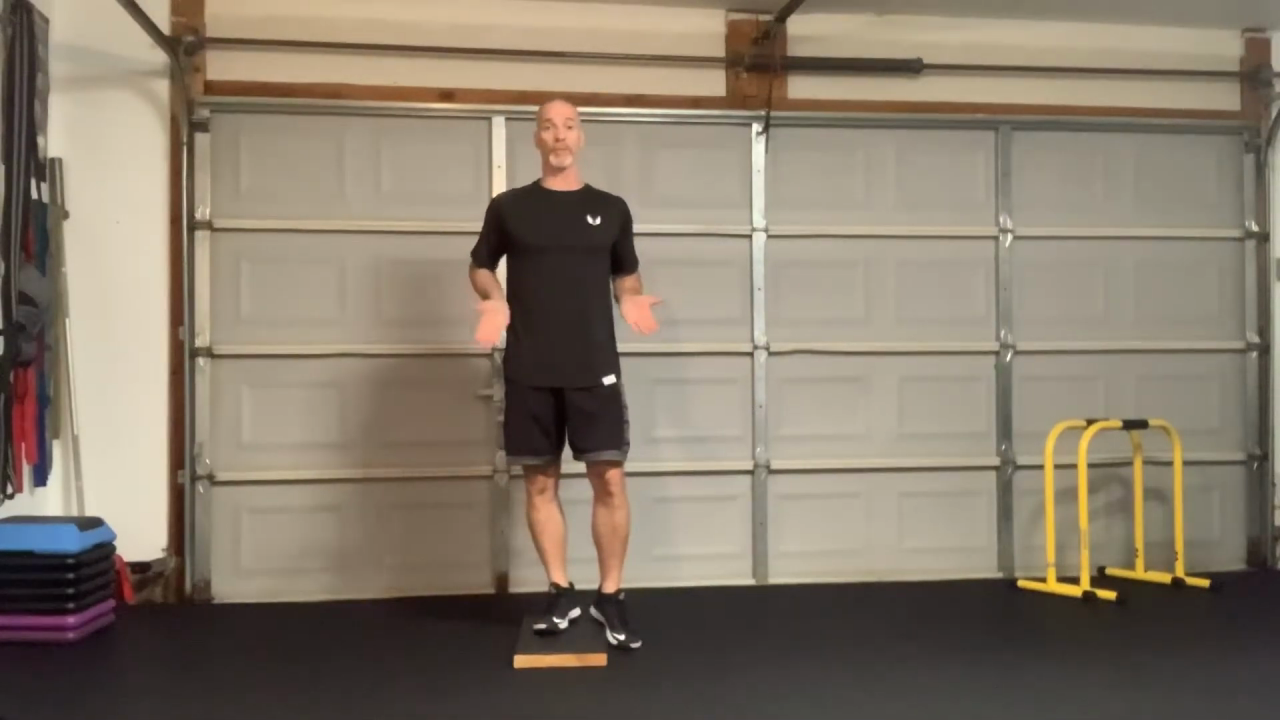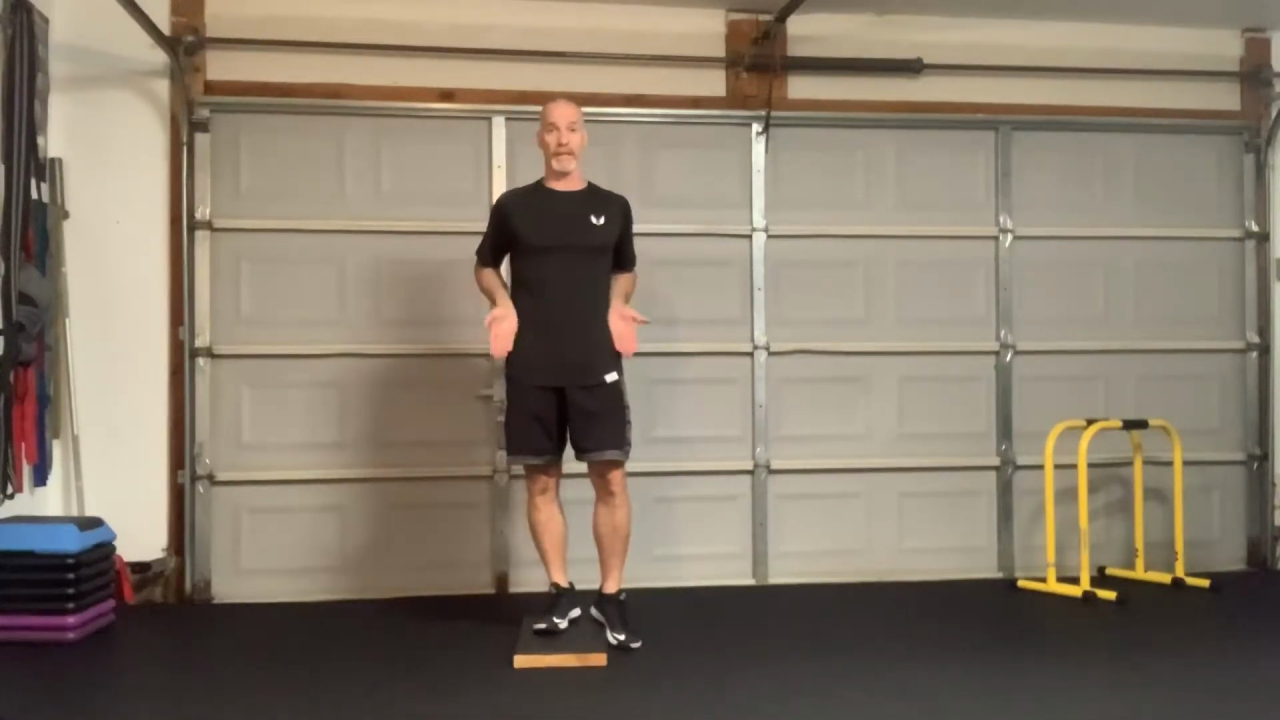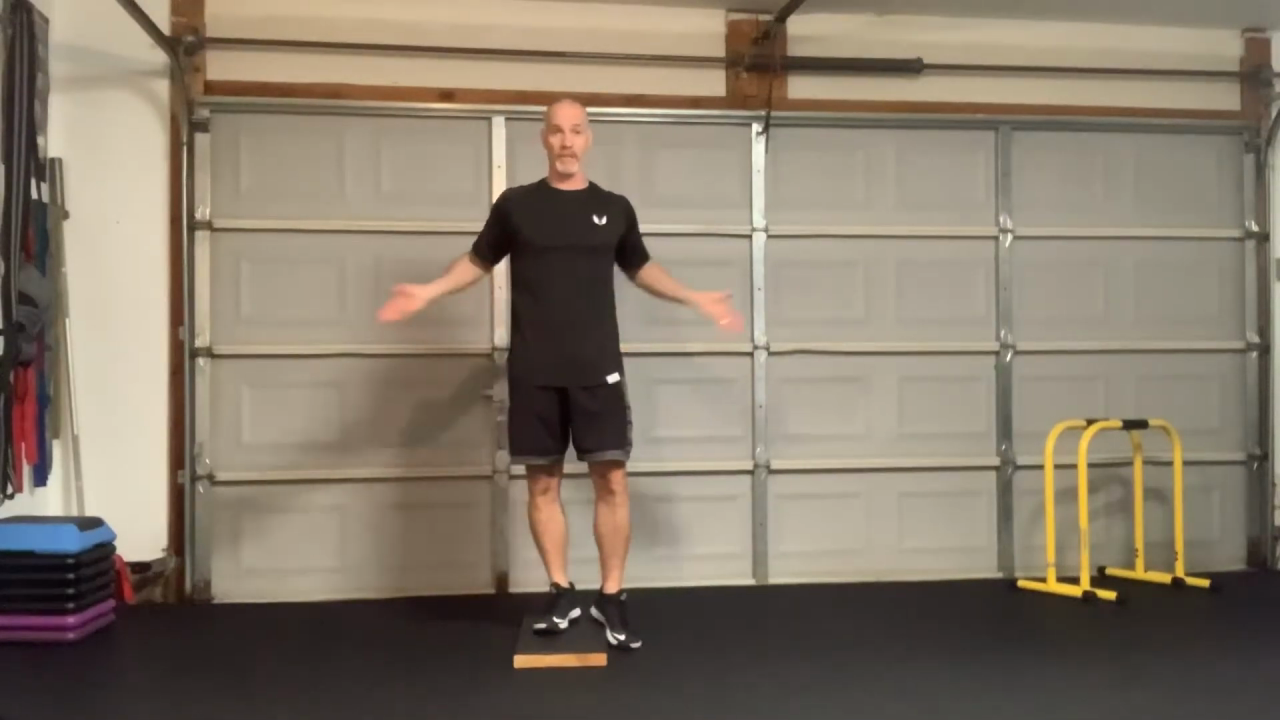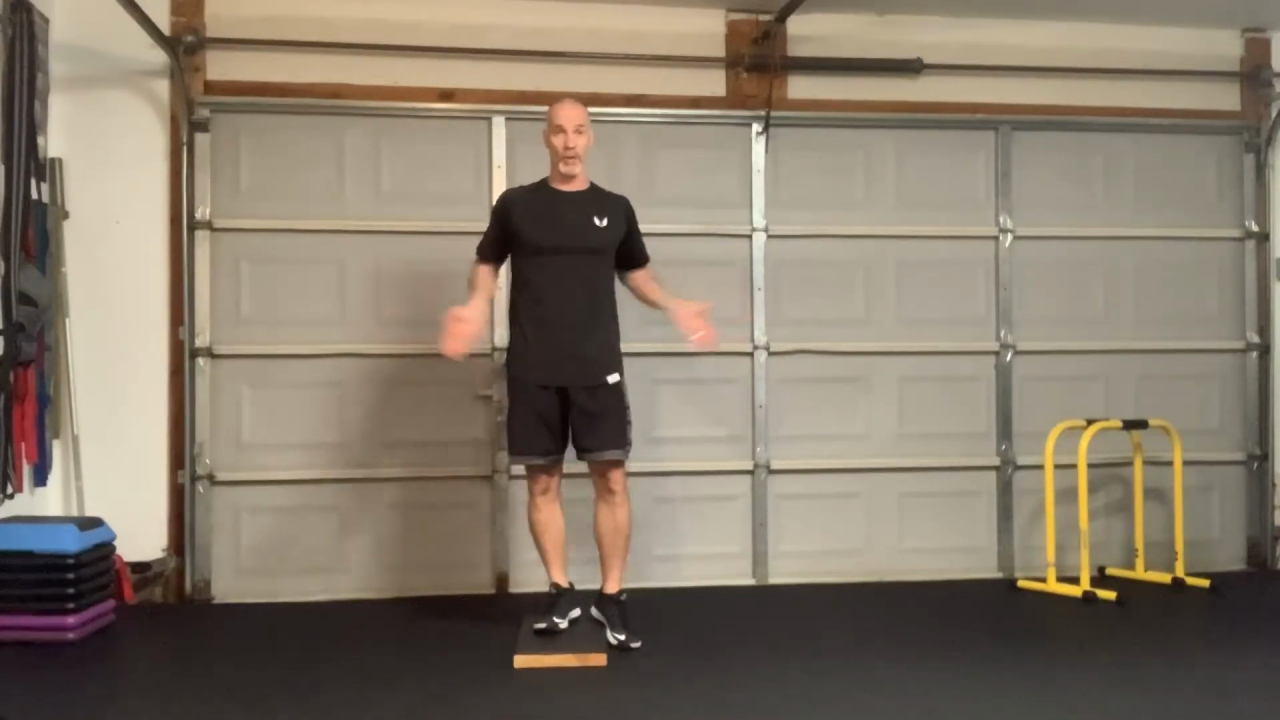
dt=0.2s
person 1, frame 1
left shoulder: (611, 208)
right shoulder: (509, 206)
left elbow: (627, 274)
right elbow: (480, 266)
left wrist: (631, 300)
right wrist: (492, 300)
left hip: (595, 366)
right hip: (530, 370)
left knee: (609, 480)
right knee: (540, 481)
left ankle: (610, 596)
right ankle: (561, 592)
person 1, frame 2
left shoulder: (613, 207)
right shoulder: (513, 205)
right elbow: (485, 264)
left wrist: (617, 308)
right wrist: (503, 305)
left hip: (597, 367)
right hip: (532, 369)
left knee: (611, 480)
right knee: (541, 481)
left ankle: (610, 596)
right ankle: (562, 592)
person 1, frame 3
left shoulder: (615, 208)
right shoulder: (515, 203)
left elbow: (639, 267)
right elbow: (478, 259)
left wrist: (693, 299)
right wrist: (431, 291)
left hip: (598, 367)
right hip: (534, 369)
left knee: (611, 479)
right knee: (543, 482)
left ankle: (611, 597)
right ankle: (561, 592)
person 1, frame 4
left shoulder: (615, 208)
right shoulder: (516, 204)
left elbow: (635, 270)
right elbow: (487, 262)
left wrist: (675, 308)
right wrist: (475, 307)
left hip: (598, 367)
right hip: (533, 370)
left knee: (611, 479)
right knee: (543, 481)
left ankle: (611, 598)
right ankle: (560, 592)
